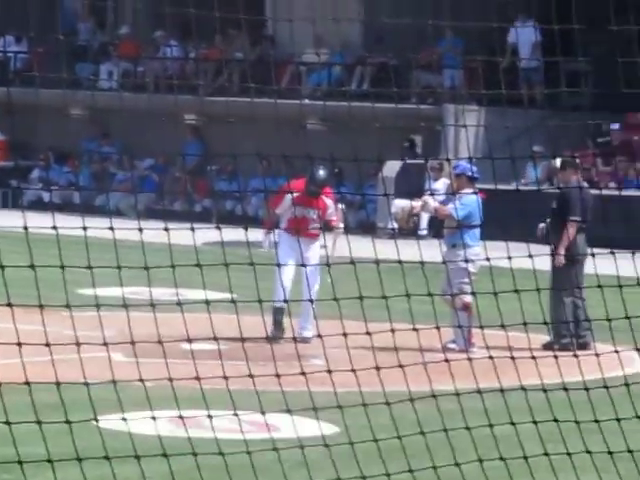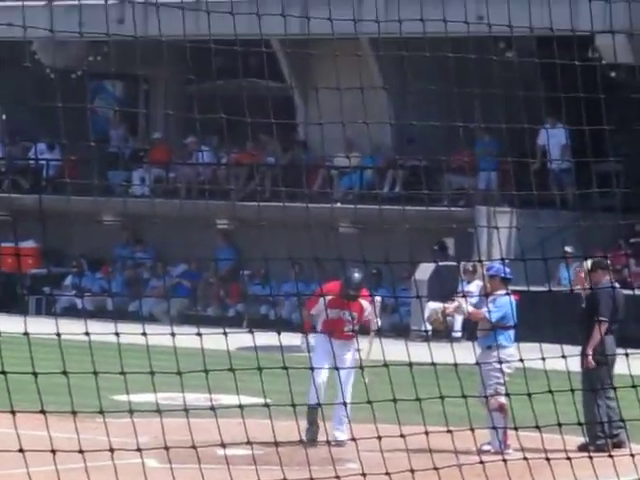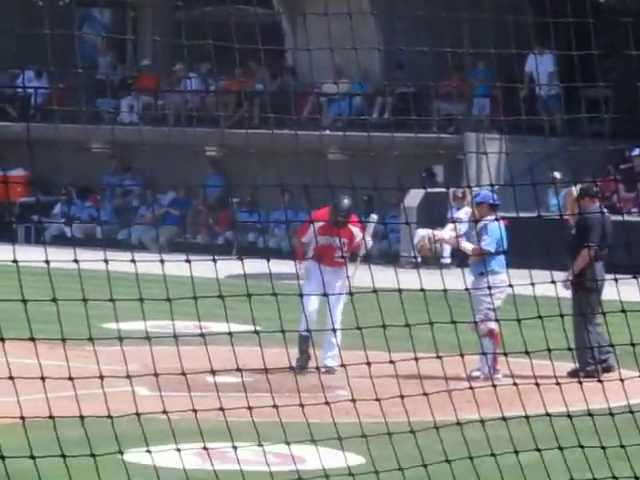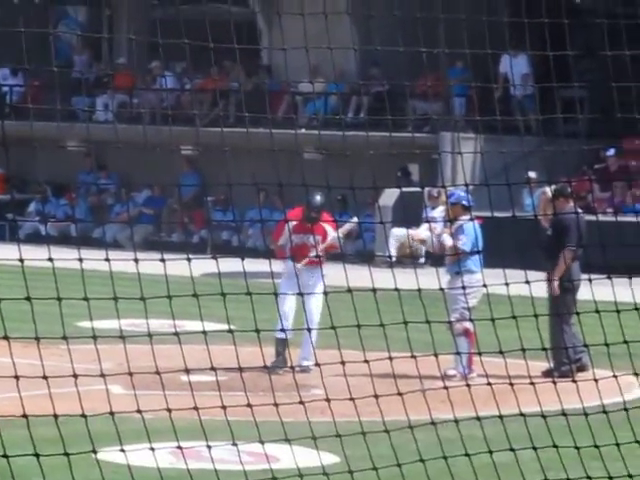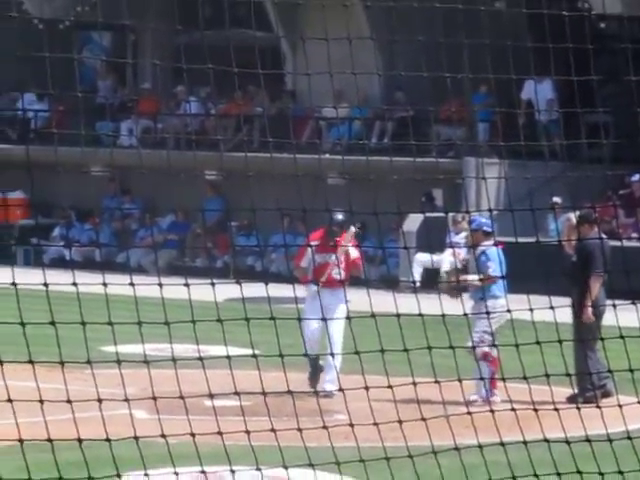
dt=0.3s
person 1, frame 1
left shoulder: (571, 191)
right shoulder: (581, 189)
left elbow: (573, 223)
left wrist: (560, 249)
right wrist: (548, 224)
left hip: (568, 247)
right hip: (577, 247)
left knee: (562, 293)
right knee: (575, 292)
left ankle: (564, 339)
right ankle: (582, 336)
person 1, frame 2
left shoulder: (602, 291)
right shoulder: (614, 289)
left elbow: (602, 323)
right elbow: (596, 308)
left wrist: (589, 350)
left hip: (598, 347)
right hip: (608, 346)
left knee: (593, 394)
right knee: (606, 392)
left ankle: (599, 440)
right ankle: (617, 436)
person 1, frame 3
left shoulder: (592, 218)
right shoulder: (601, 216)
left elbow: (588, 250)
right elbow: (575, 222)
left wrist: (571, 274)
left hip: (587, 275)
right hip: (594, 273)
left knee: (583, 320)
right knee: (591, 319)
left ankle: (589, 366)
right ankle: (606, 360)
person 1, frame 4
left shoulder: (568, 219)
right shoulder: (571, 216)
left elbow: (568, 252)
right elbow: (547, 222)
left wrist: (554, 278)
left hip: (564, 275)
right hip: (567, 274)
left knee: (560, 320)
right knee: (564, 319)
left ankle: (564, 366)
right ankle: (580, 359)
person 1, frame 5
left shoulder: (594, 244)
right shoulder: (588, 243)
left elbow: (596, 277)
left wrist: (587, 304)
left hip: (589, 301)
right hip: (585, 300)
left knee: (584, 346)
right knee: (588, 344)
left ankle: (588, 392)
right ankle: (603, 386)
person 2, frame 1
left shoulder: (469, 199)
right shoulder: (460, 198)
left elbow: (445, 213)
right elbow: (441, 210)
left wrist: (430, 203)
right wrist: (422, 205)
left hip: (465, 252)
right hip: (455, 251)
left knee: (462, 295)
right knee: (451, 294)
left ankle: (465, 342)
right ankle: (461, 338)
person 2, frame 2
left shoulder: (503, 300)
right shoulder: (493, 299)
left elbow: (481, 316)
right elbow: (477, 312)
left wrist: (463, 305)
right wrist: (454, 307)
left hip: (499, 354)
right hip: (490, 353)
left knee: (496, 397)
right knee: (488, 396)
left ankle: (500, 443)
right ankle: (497, 440)
person 2, frame 3
left shoulder: (492, 226)
right shoulder: (481, 226)
left elbow: (481, 252)
right elbow: (457, 238)
left wrist: (462, 243)
right wrist: (438, 235)
left hip: (491, 280)
right hip: (483, 280)
left knee: (485, 323)
right knee: (482, 323)
left ankle: (489, 370)
right ankle: (487, 366)
person 2, frame 4
left shoulder: (467, 226)
right shoulder: (458, 225)
left elbow: (458, 251)
right elbow: (445, 249)
left wrist: (445, 236)
left hip: (467, 279)
right hip: (459, 279)
left knee: (460, 322)
right knee: (462, 322)
left ankle: (463, 369)
right ankle: (465, 366)
person 2, frame 5
left shoulder: (489, 251)
right shoulder: (479, 251)
left elbow: (492, 278)
left wrist: (468, 279)
right wrist: (464, 280)
left hip: (491, 304)
right hip: (484, 304)
left knee: (478, 345)
right knee: (487, 347)
left ankle: (484, 393)
right ankle: (491, 391)
person 3, frame 1
left shoulder: (328, 198)
right shoulder: (292, 190)
left elbow: (331, 220)
right elbow: (273, 211)
left wrist: (337, 226)
right wrist: (268, 234)
left hip: (313, 243)
right hip: (289, 238)
left knee: (311, 286)
right knee: (284, 280)
left ankle: (305, 330)
right ankle: (277, 326)
person 3, frame 2
left shoulder: (364, 300)
right shoulder: (327, 292)
left elbow: (368, 320)
right elbow: (309, 312)
left wrist: (373, 324)
right wrist: (305, 334)
left hip: (348, 344)
right hip: (325, 340)
left knee: (345, 389)
right knee: (318, 380)
left ankle: (340, 433)
right ankle: (312, 425)
person 3, frame 3
left shoulder: (354, 226)
right shoulder: (317, 219)
left elbow: (358, 248)
right elbow: (300, 240)
left wrist: (365, 245)
right wrist: (301, 261)
left hip: (339, 272)
right hip: (316, 267)
left knee: (335, 316)
right knee: (309, 308)
left ankle: (331, 361)
right ankle: (303, 355)
person 3, frame 4
left shoulder: (328, 224)
right shoulder: (291, 219)
left elbow: (332, 248)
right elbow: (278, 244)
left wrist: (335, 242)
right wrist: (286, 261)
left hip: (315, 272)
right hip: (292, 269)
left knee: (313, 316)
right knee: (286, 311)
left ankle: (306, 360)
right ankle: (280, 356)
person 3, frame 5
left shoulder: (349, 242)
right shoulder: (313, 241)
left elbow: (358, 271)
right elbow: (300, 268)
left wrist: (350, 255)
right wrist: (309, 283)
left hip: (337, 294)
right hip: (315, 292)
left knee: (335, 338)
right knee: (310, 335)
left ankle: (330, 384)
right ankle: (315, 367)
